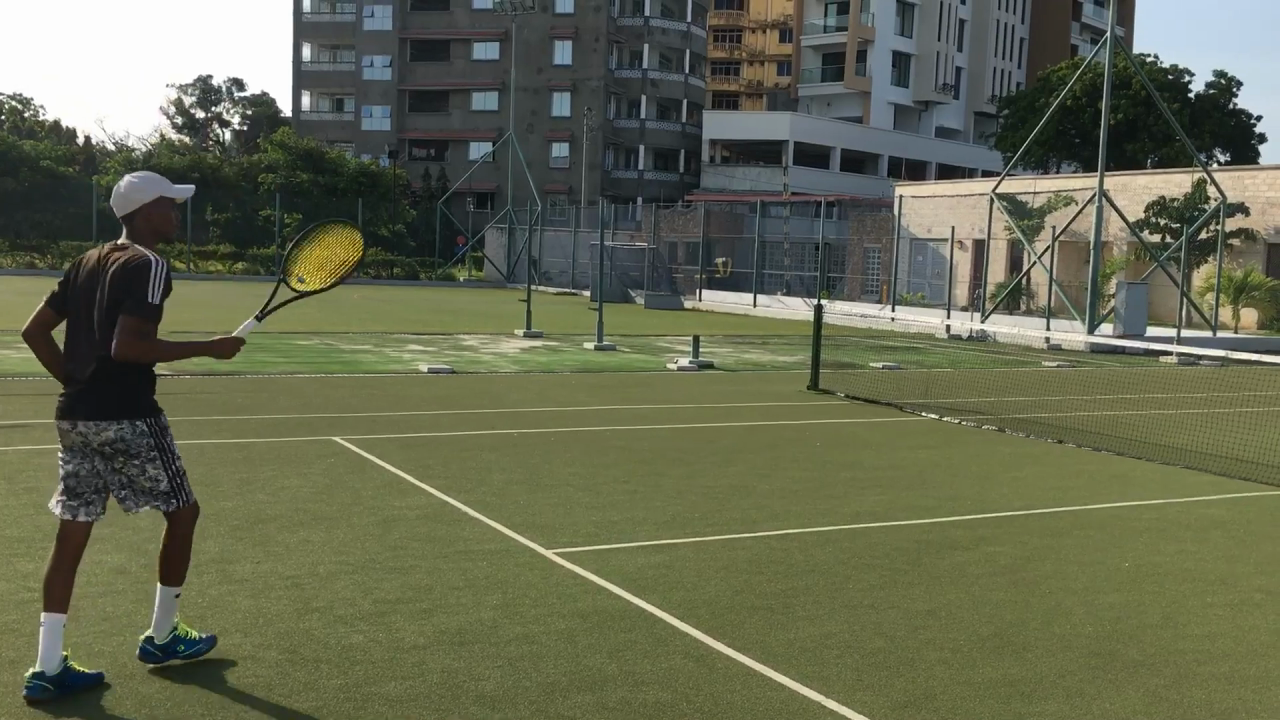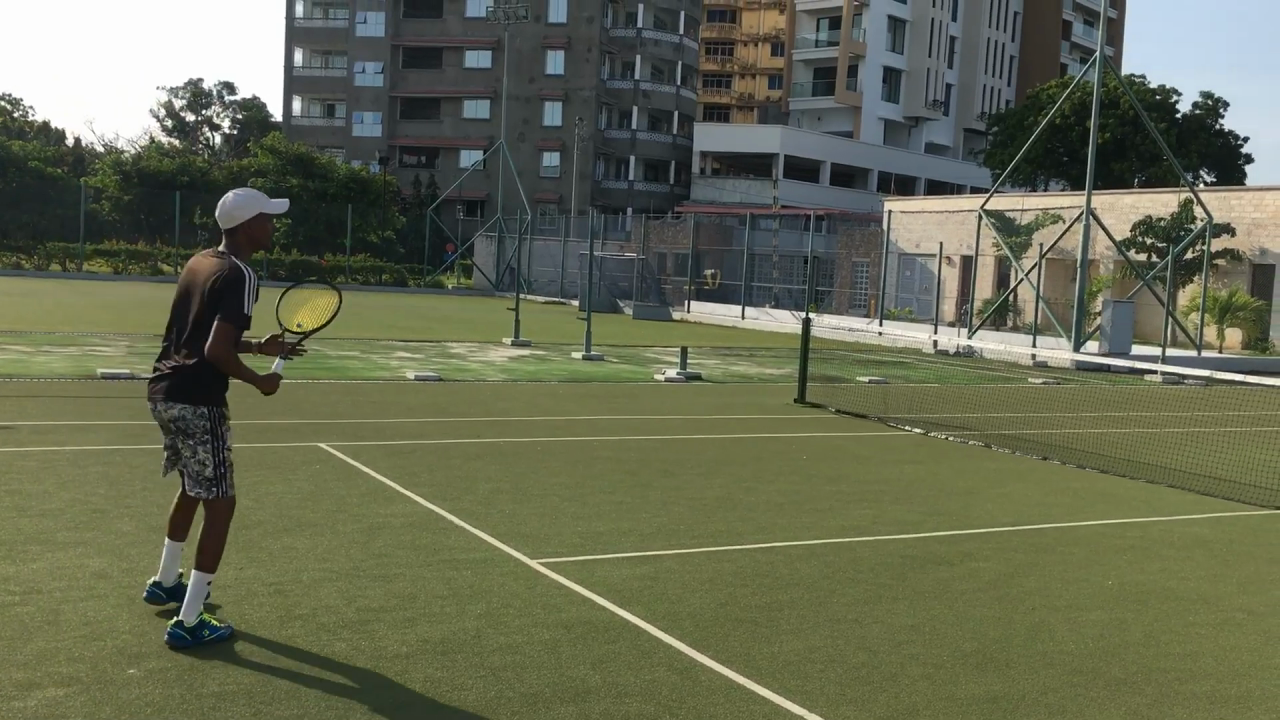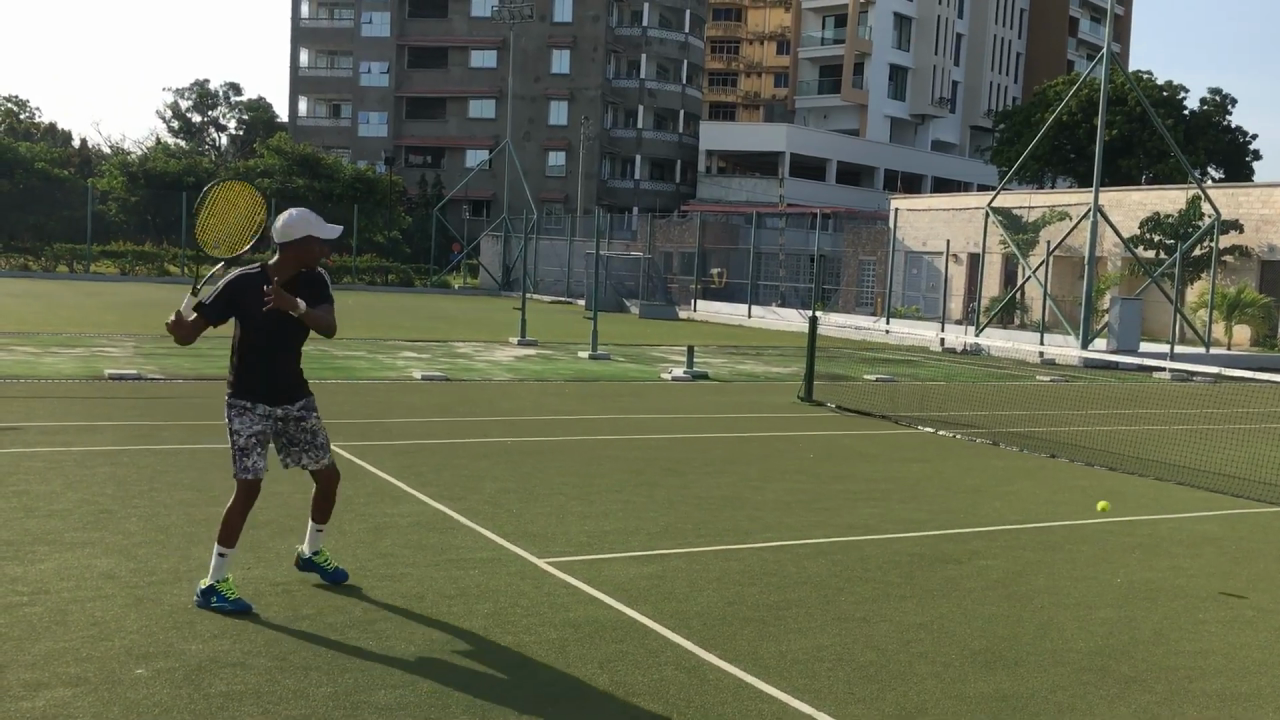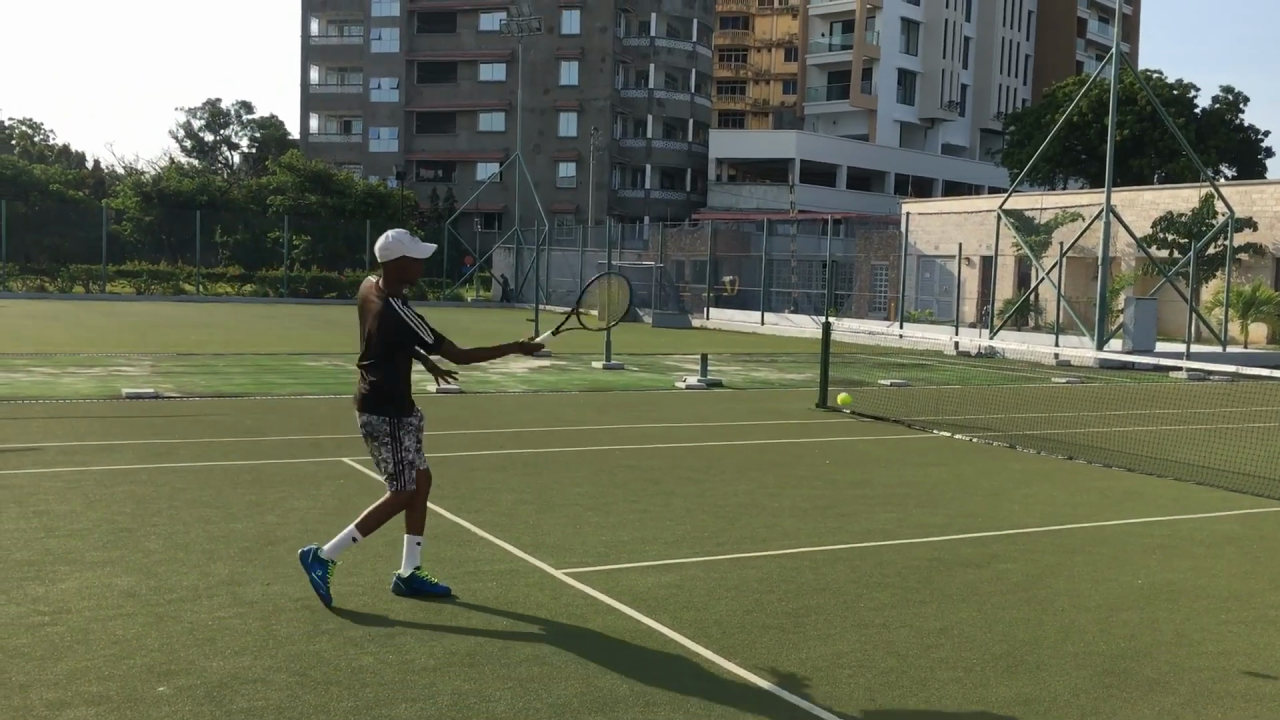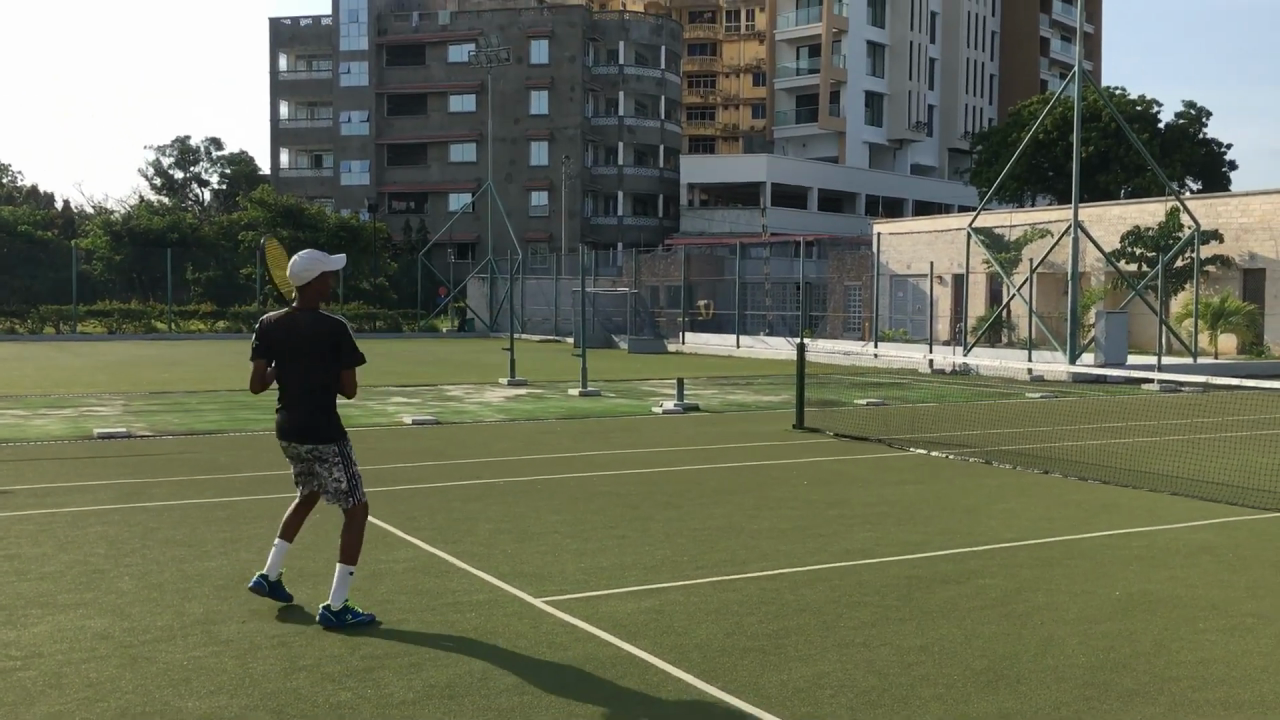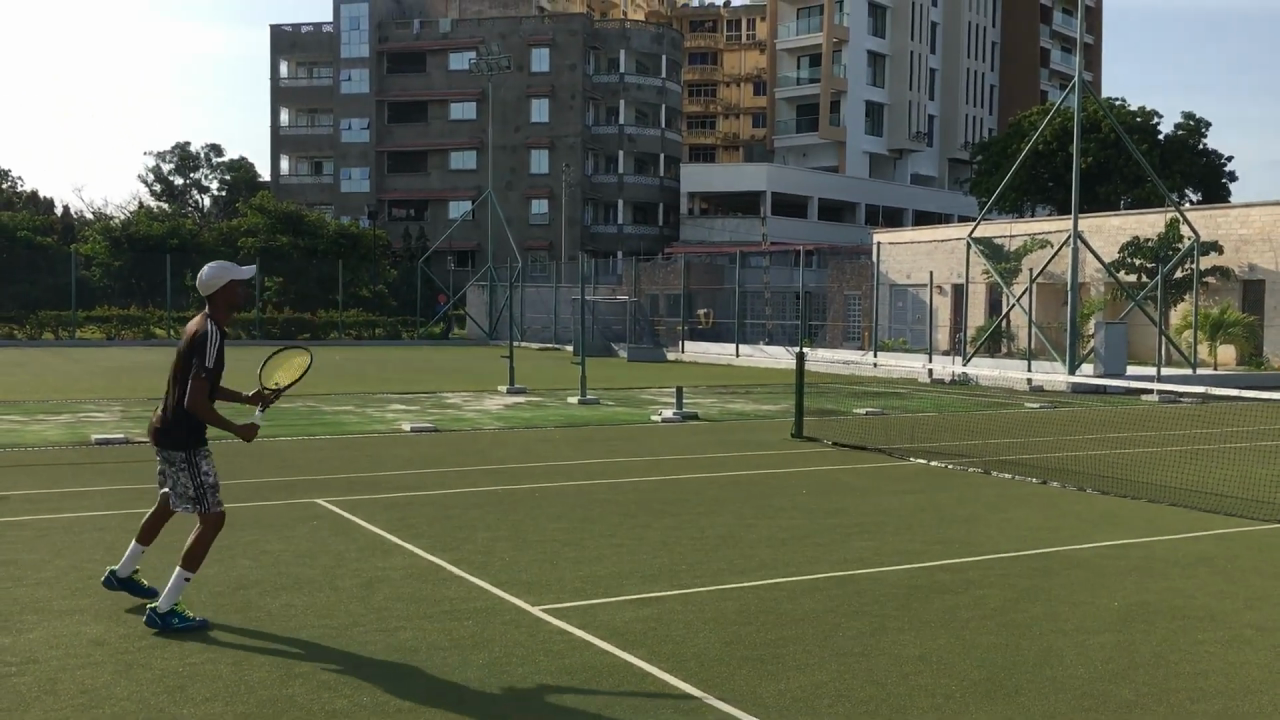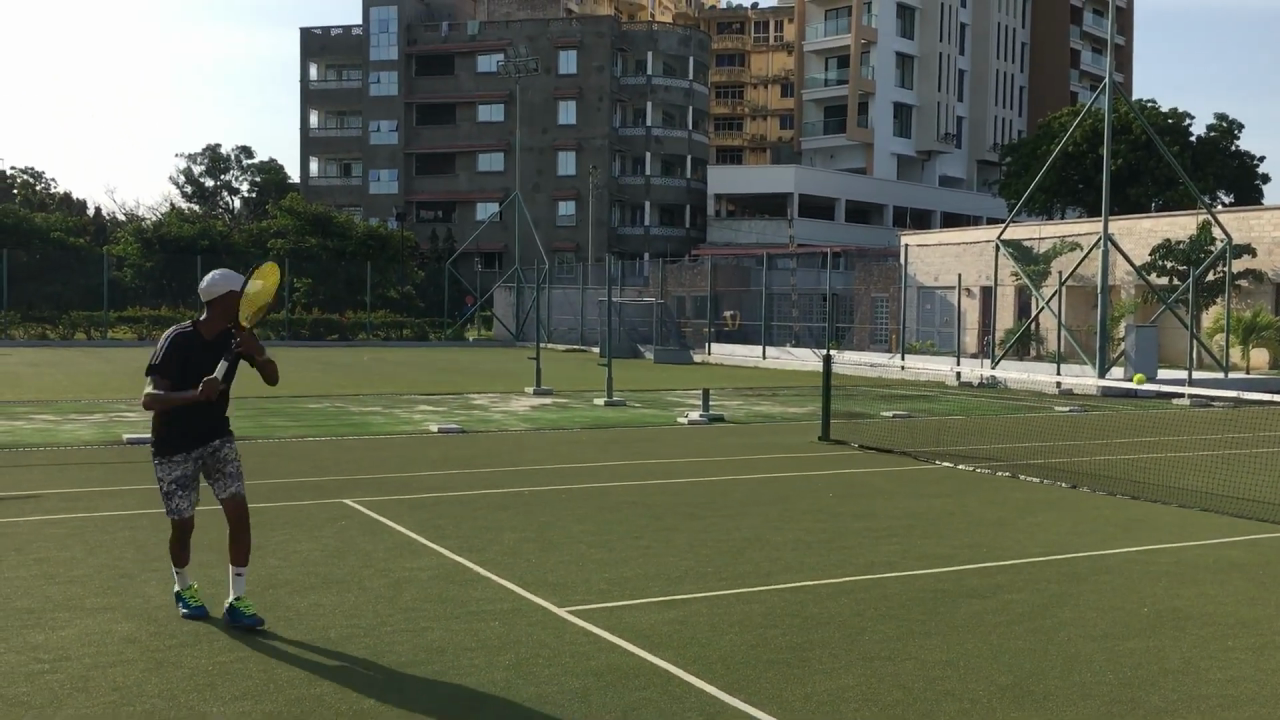
dt=0.7s
person 1, frame 1
left shoulder: (85, 262)
right shoulder: (149, 265)
left elbow: (35, 332)
right elbow: (126, 346)
right wrist: (207, 348)
left hip: (75, 416)
right hip: (128, 416)
left knee: (72, 532)
right knee: (183, 512)
left ankle: (47, 668)
right ankle: (163, 635)
person 1, frame 2
left shoulder: (198, 263)
right shoulder: (240, 276)
right elbow: (216, 349)
left wrist: (259, 346)
right wrist: (257, 380)
left hip: (164, 392)
right hip: (198, 400)
left knee: (193, 487)
right knee: (220, 505)
left ankle: (166, 582)
right ankle: (189, 621)
person 1, frame 3
left shoulder: (315, 281)
right shoulder: (241, 283)
left elbow: (328, 326)
right elbow: (189, 331)
left wrist: (296, 308)
right wrist: (177, 328)
left hip: (295, 399)
right hip: (247, 402)
left knee: (329, 476)
right knee: (248, 489)
left ankle: (311, 552)
right ankle: (213, 583)
person 1, frame 4
left shoulder: (369, 287)
right shoulder: (397, 313)
right elbow: (456, 355)
left wrist: (424, 360)
right wrist: (514, 348)
left hip: (383, 405)
right hip: (385, 413)
left knee: (420, 482)
right knee: (403, 496)
left ankle: (409, 574)
right ankle: (323, 555)
person 1, frame 5
left shoulder: (268, 324)
right shoulder: (336, 328)
left elbow: (257, 385)
right elbow: (349, 390)
left hip: (288, 430)
right hip: (323, 434)
left knee: (309, 495)
right knee: (356, 510)
left ankle: (269, 574)
right ankle: (337, 607)
person 1, frame 6
left shoulder: (200, 326)
right shoulder: (210, 335)
right elbow: (195, 402)
left wrist: (244, 397)
right wrist: (237, 429)
left hip: (167, 432)
right hip: (183, 439)
left knee: (169, 504)
right knee: (212, 518)
left ankle: (122, 572)
right ankle: (164, 609)
person 1, frame 7
left shoulder: (238, 335)
right shoulder: (176, 340)
left elbow: (272, 378)
right elbow: (150, 400)
left wrist: (254, 350)
right wrist: (194, 396)
left hip: (217, 438)
right hip: (173, 445)
left knee: (238, 510)
right knee: (183, 526)
left ankle: (238, 601)
right ankle: (183, 589)
